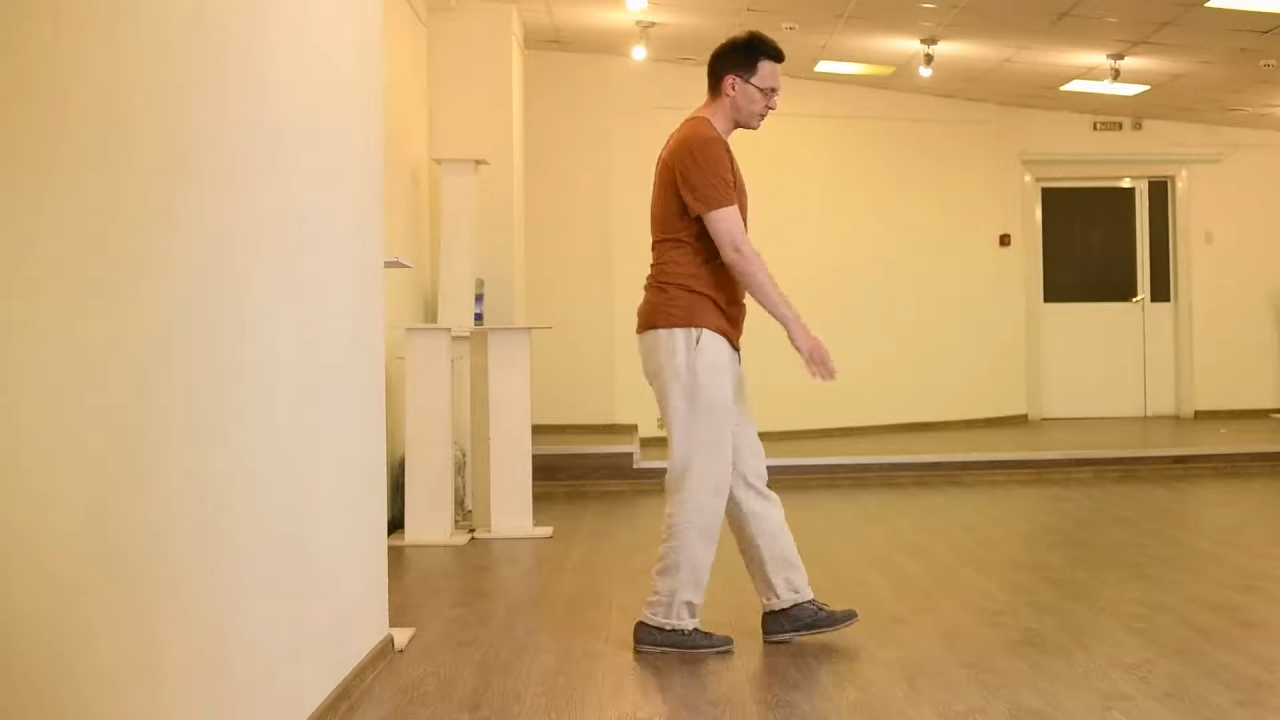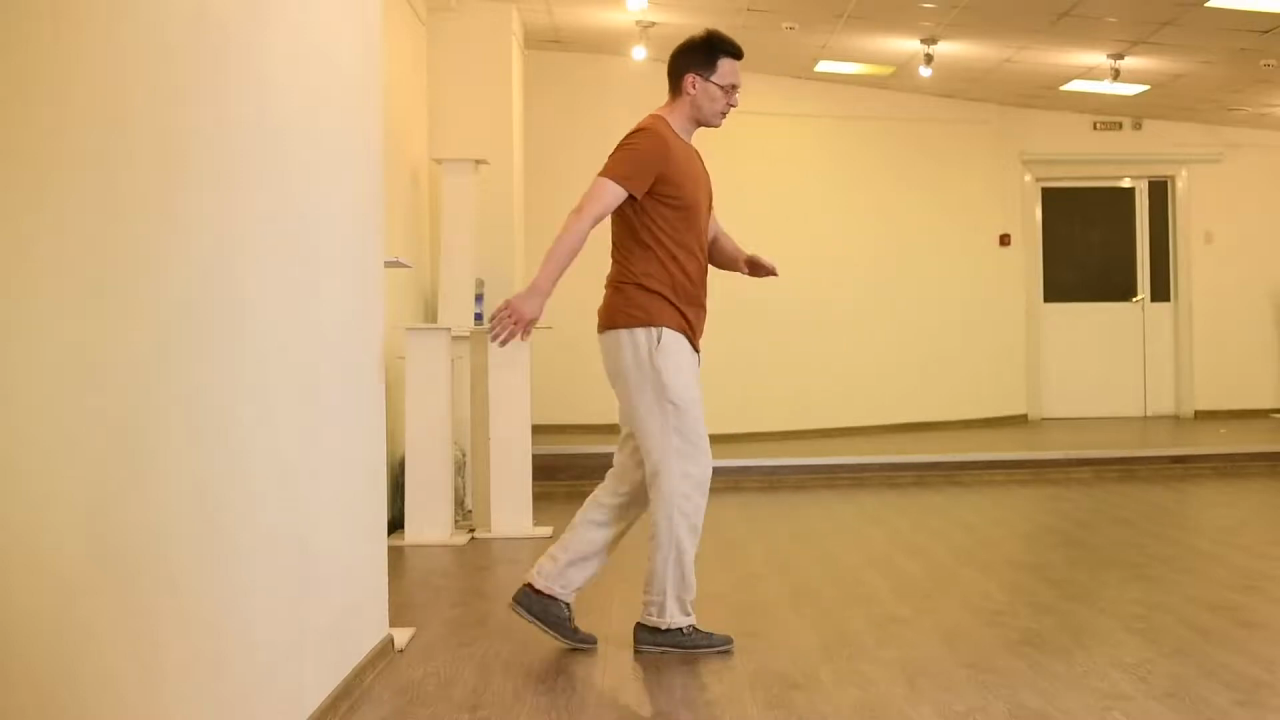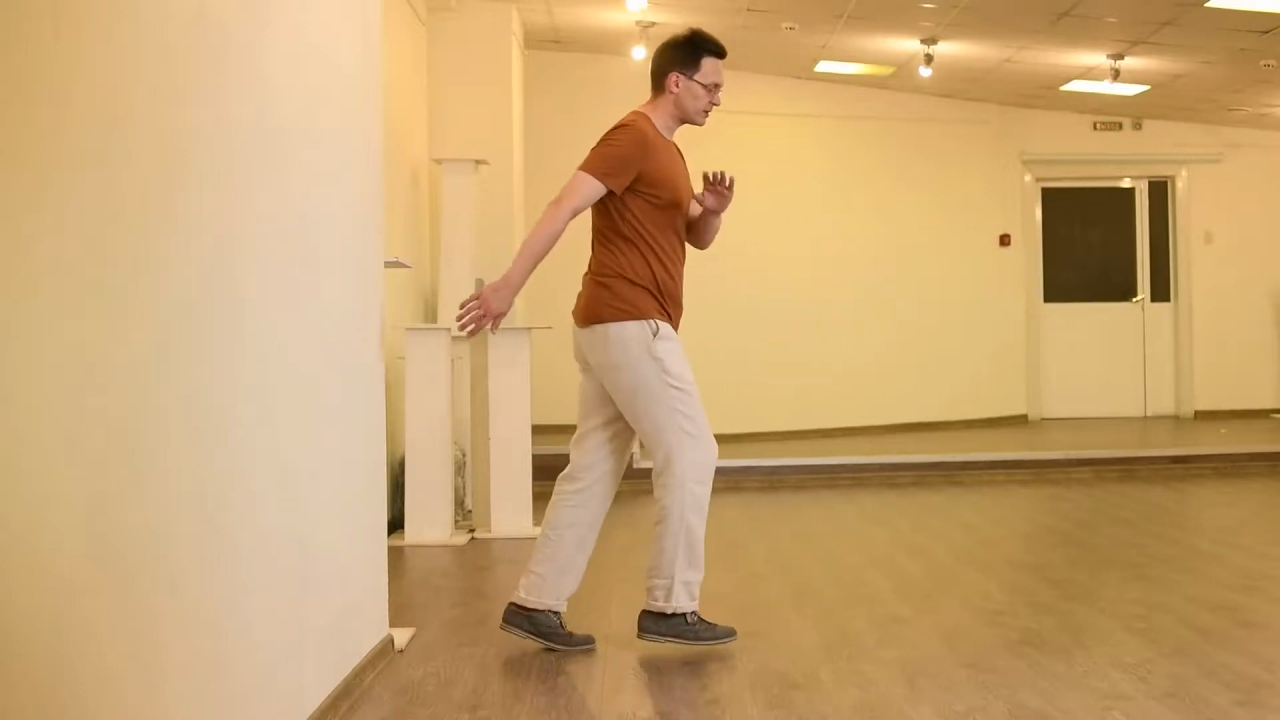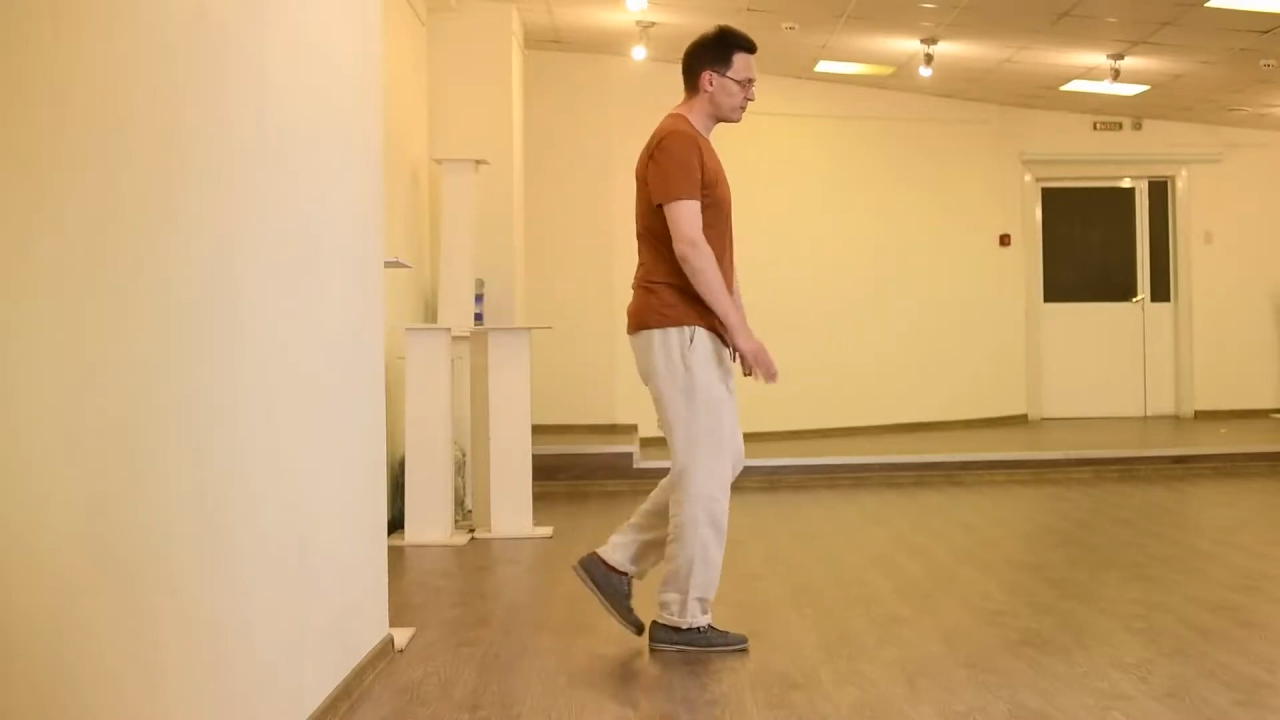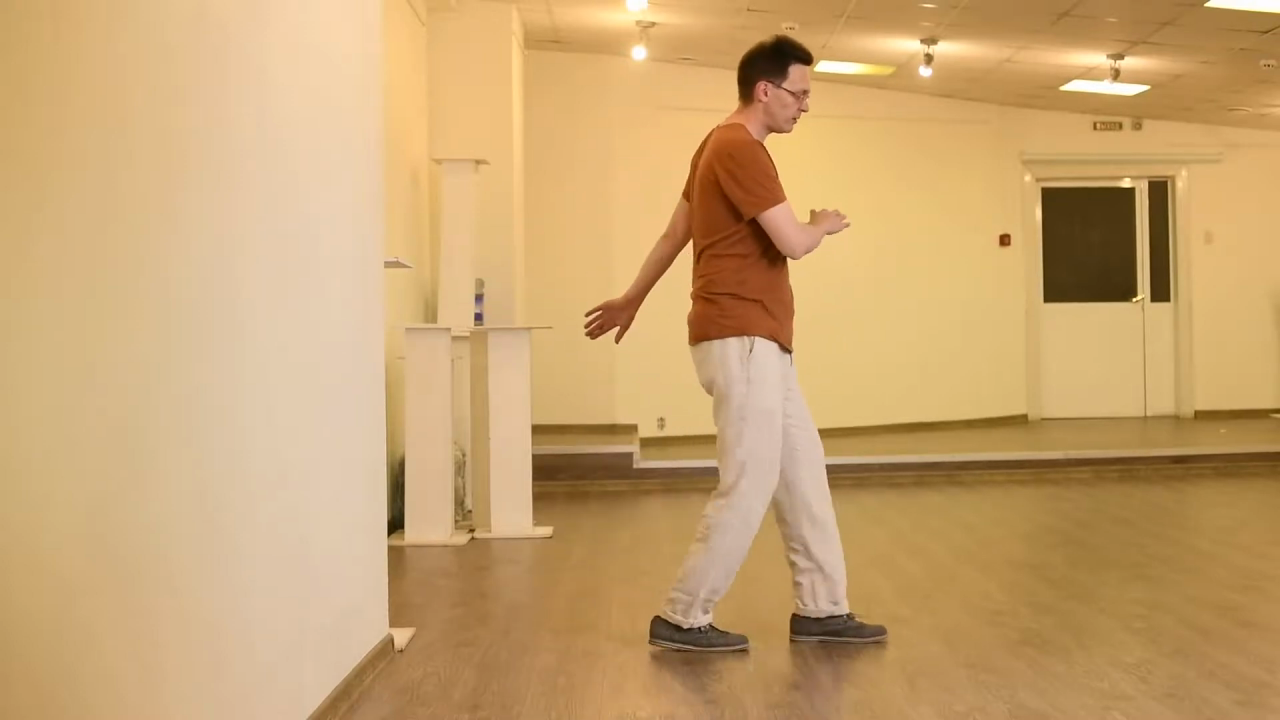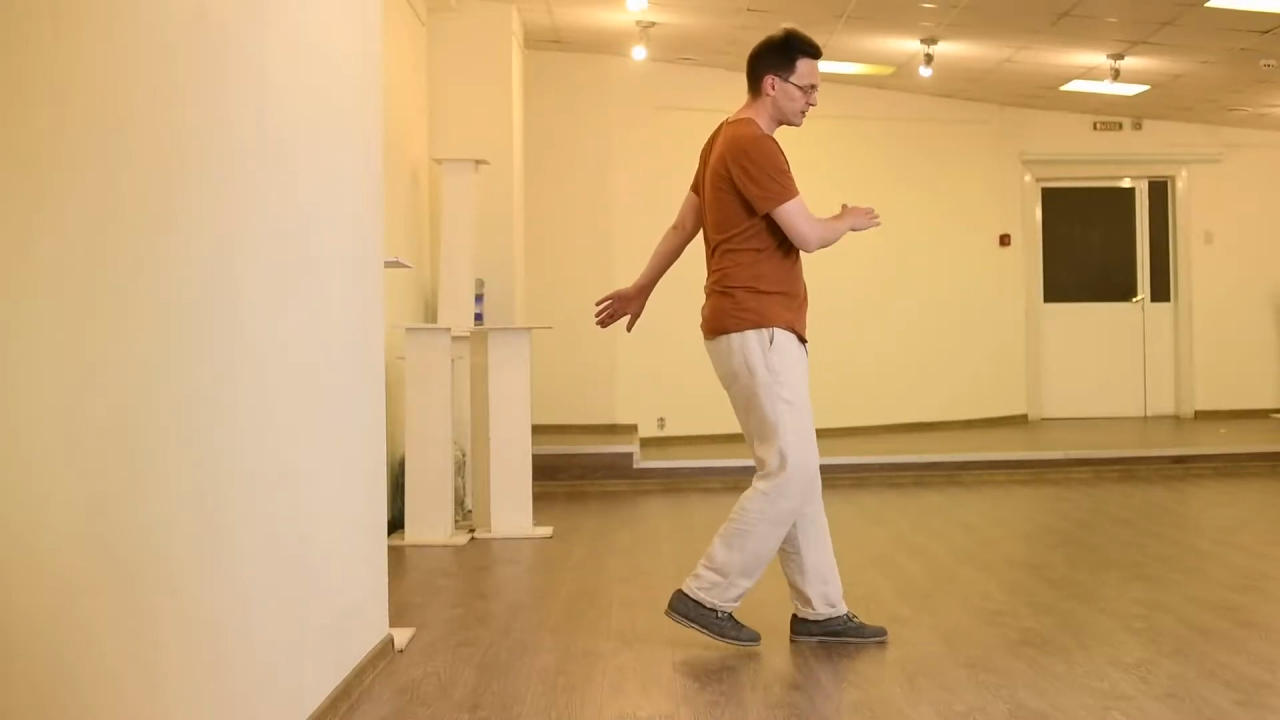
dt=0.4s
person 1, frame 1
left shoulder: (701, 143)
right shoulder: (702, 146)
right elbow: (736, 253)
right wrist: (800, 327)
left hip: (700, 334)
right hip: (688, 334)
left knee: (744, 471)
right knee: (703, 475)
left ankle: (789, 601)
right ankle: (666, 620)
person 1, frame 2
left shoulder: (683, 153)
right shoulder: (652, 140)
left elbow: (709, 240)
right elbow: (588, 213)
left wrist: (743, 261)
right wrist: (538, 293)
left hip: (657, 335)
right hip: (648, 333)
left knee: (638, 474)
right knee: (685, 472)
left ankle: (547, 588)
right ankle: (664, 620)
person 1, frame 3
left shoulder: (667, 152)
right shoulder: (629, 139)
left elbow: (695, 236)
right elbow: (562, 209)
left wrist: (711, 209)
right wrist: (508, 284)
left hip: (614, 327)
right hip: (628, 326)
left knee: (592, 470)
right knee: (691, 452)
left ankle: (536, 605)
right ankle: (671, 607)
person 1, frame 4
left shoulder: (695, 146)
right shoulder: (677, 143)
right elbow: (687, 245)
left wrist: (733, 330)
right wrist: (740, 327)
left hip: (695, 331)
right hip: (677, 331)
left knee: (718, 460)
right knee: (710, 475)
left ankle: (613, 563)
right ankle: (683, 619)
person 1, frame 5
left shoulder: (722, 147)
right shoulder: (740, 150)
left elbow: (674, 232)
right elbow: (792, 243)
left wrist: (633, 299)
right wrist: (824, 224)
left hip: (754, 340)
right hip: (740, 339)
left knee: (803, 469)
right knee: (750, 480)
left ankle: (822, 609)
right ankle: (683, 616)
person 1, frame 6
left shoulder: (730, 140)
right shoulder: (753, 145)
left elbow: (684, 223)
right elbow: (806, 235)
left wrist: (642, 287)
right wrist: (847, 221)
left hip: (756, 331)
right hip: (756, 331)
left knee: (799, 471)
right knee: (788, 469)
left ankle: (819, 610)
right ankle: (704, 597)
